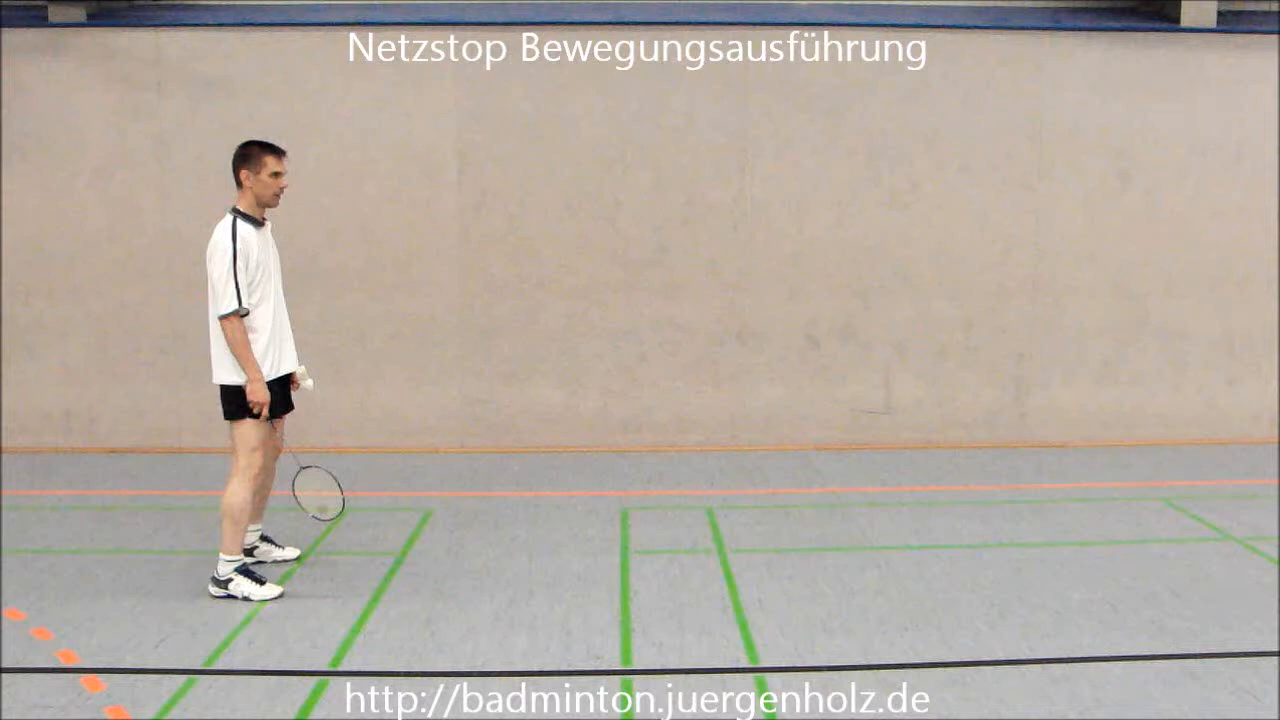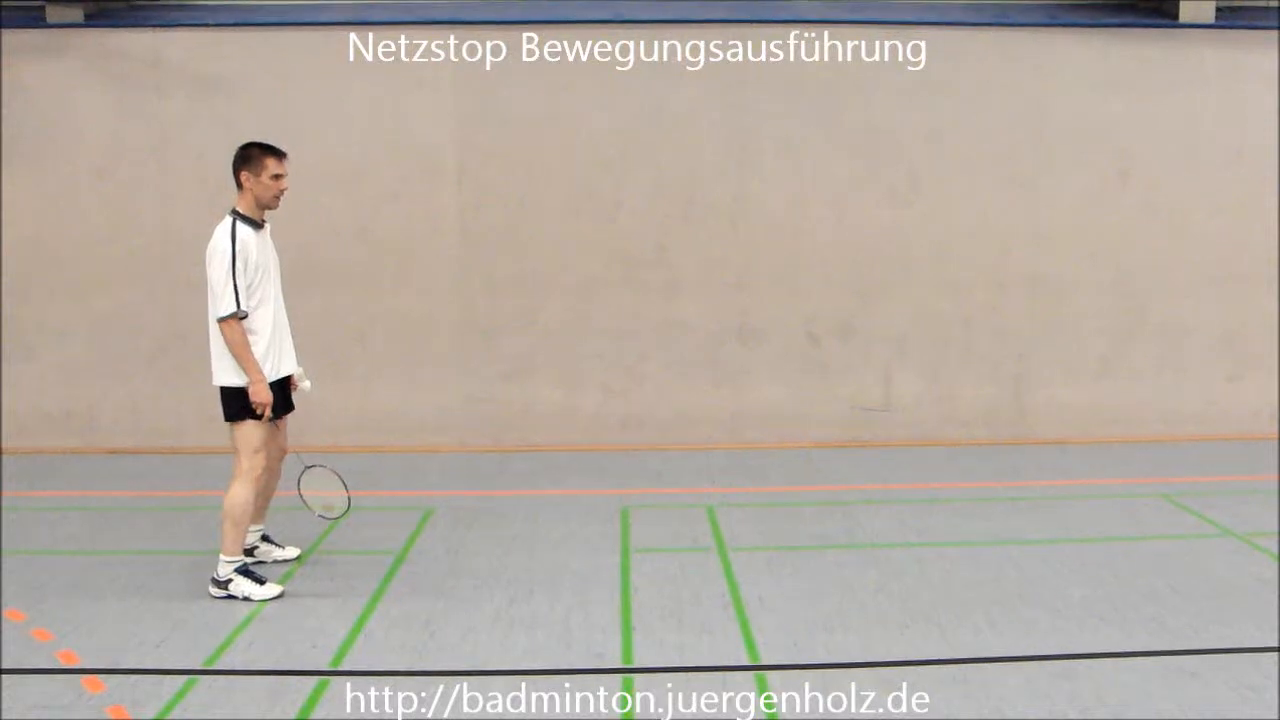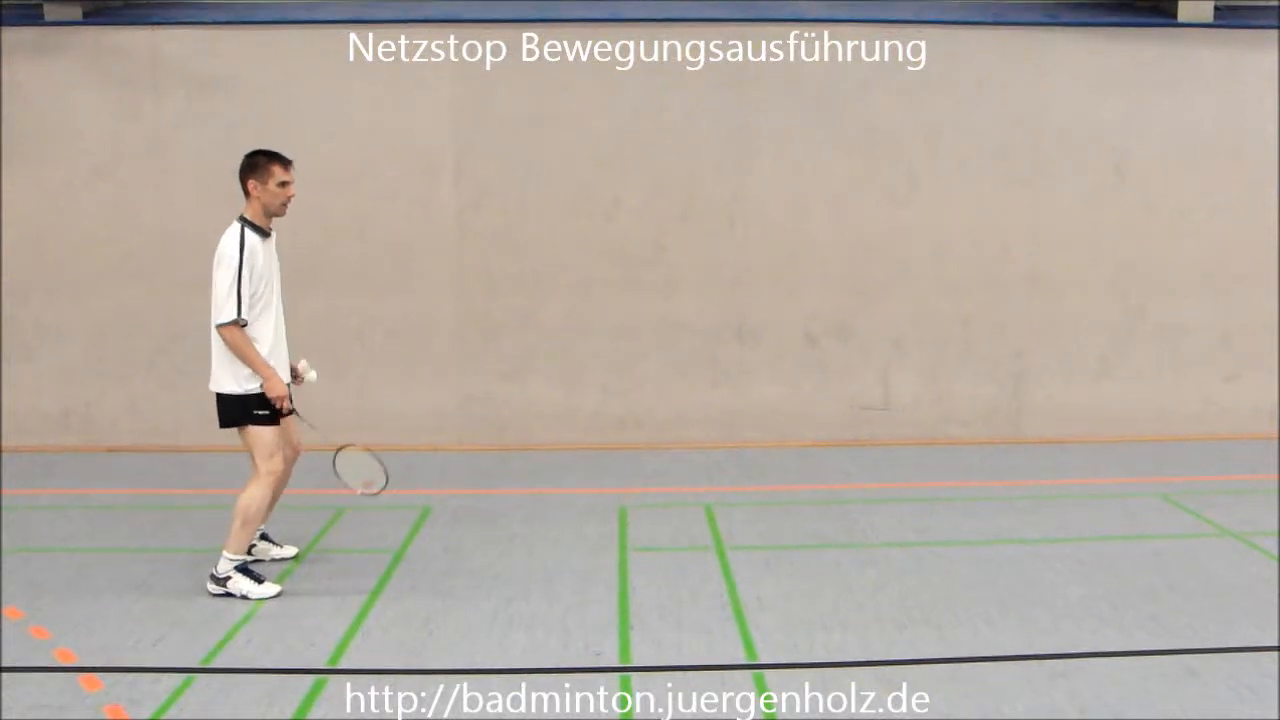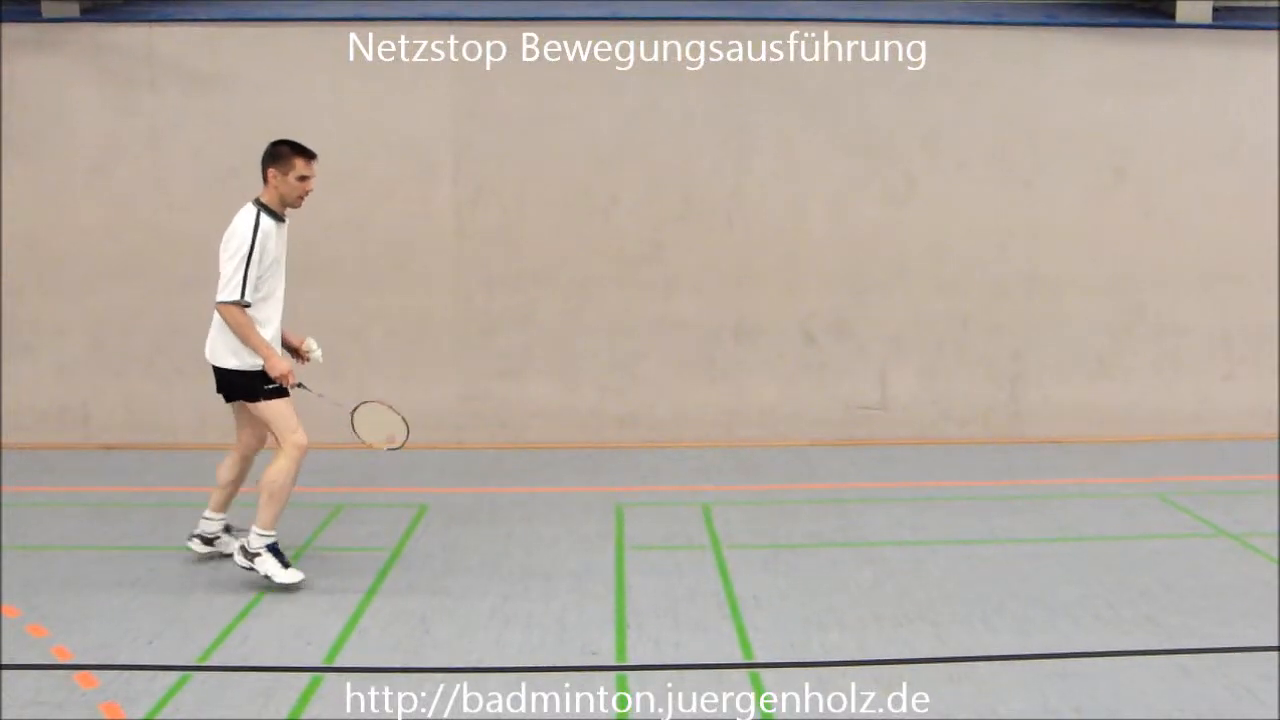
dt=0.7s
person 1, frame 1
left shoulder: (261, 231)
right shoulder: (231, 237)
right elbow: (229, 316)
left wrist: (285, 364)
right wrist: (253, 377)
left hip: (272, 370)
right hip: (248, 378)
left knee: (270, 454)
right knee: (248, 466)
left ankle: (252, 539)
right ankle: (227, 572)
person 1, frame 2
left shoulder: (260, 232)
right shoulder: (230, 238)
right elbow: (227, 318)
right wrist: (255, 378)
left hip: (271, 372)
right hip: (247, 380)
left knee: (274, 454)
right knee: (251, 467)
left ankle: (253, 539)
right ankle: (227, 573)
person 1, frame 3
left shoulder: (265, 238)
right shoulder: (238, 245)
right elbow: (227, 325)
left wrist: (282, 364)
right wrist: (267, 375)
left hip: (267, 376)
right hip: (247, 383)
left knee: (288, 451)
right knee: (269, 468)
left ankle: (253, 536)
right ankle: (228, 570)
person 1, frame 4
left shoulder: (275, 223)
right shoulder: (251, 228)
right elbow: (227, 304)
left wrist: (284, 338)
right wrist: (270, 355)
left hip: (251, 357)
right hip: (244, 360)
left knee: (249, 443)
right knee: (294, 443)
left ankle: (210, 530)
right ankle: (258, 545)
